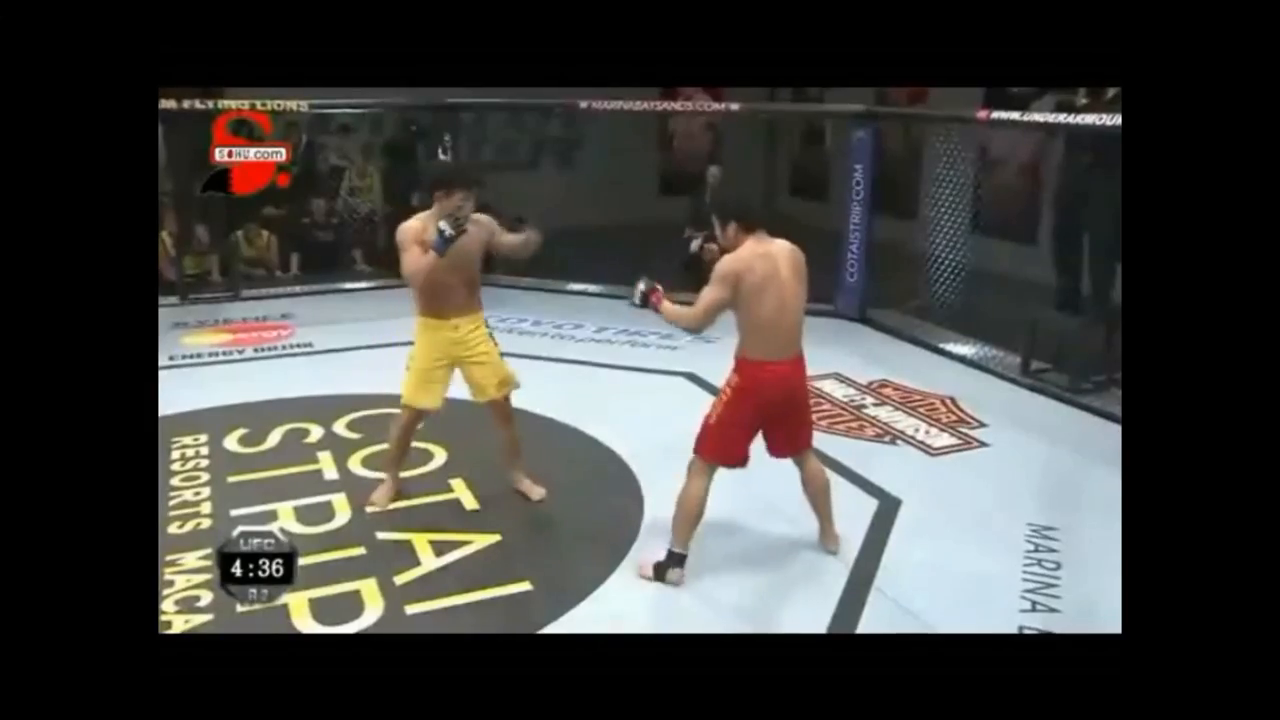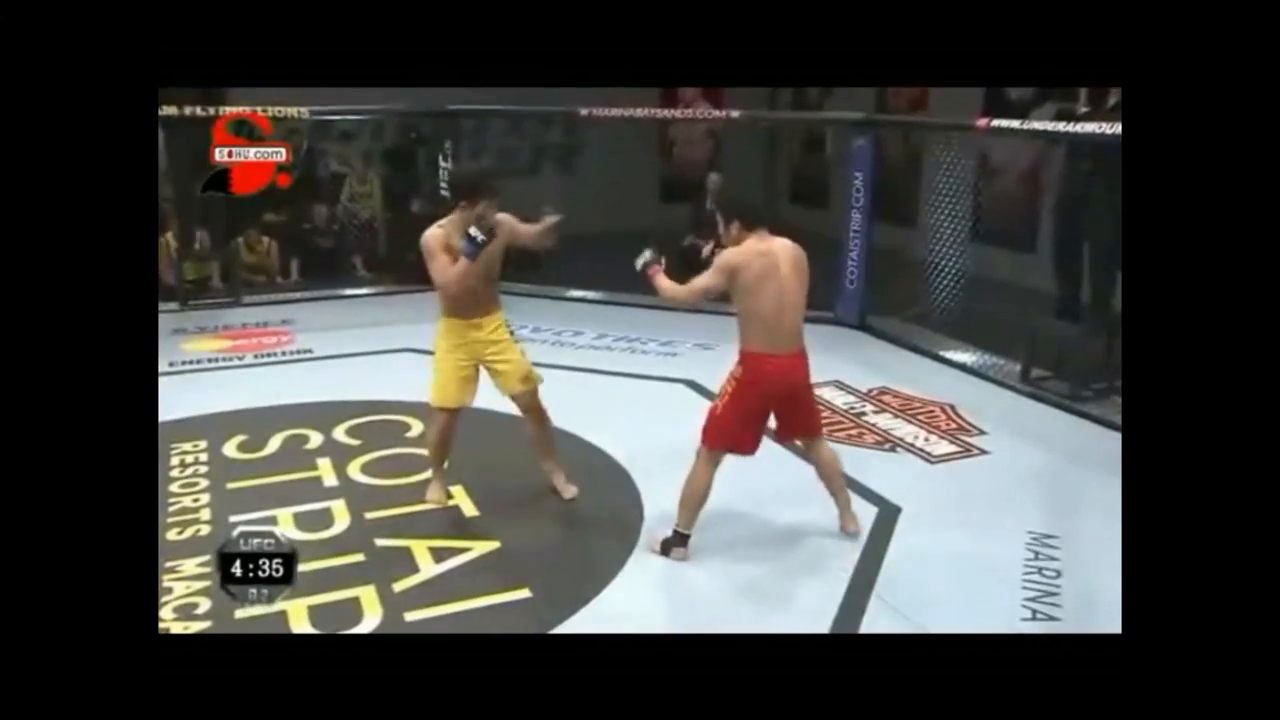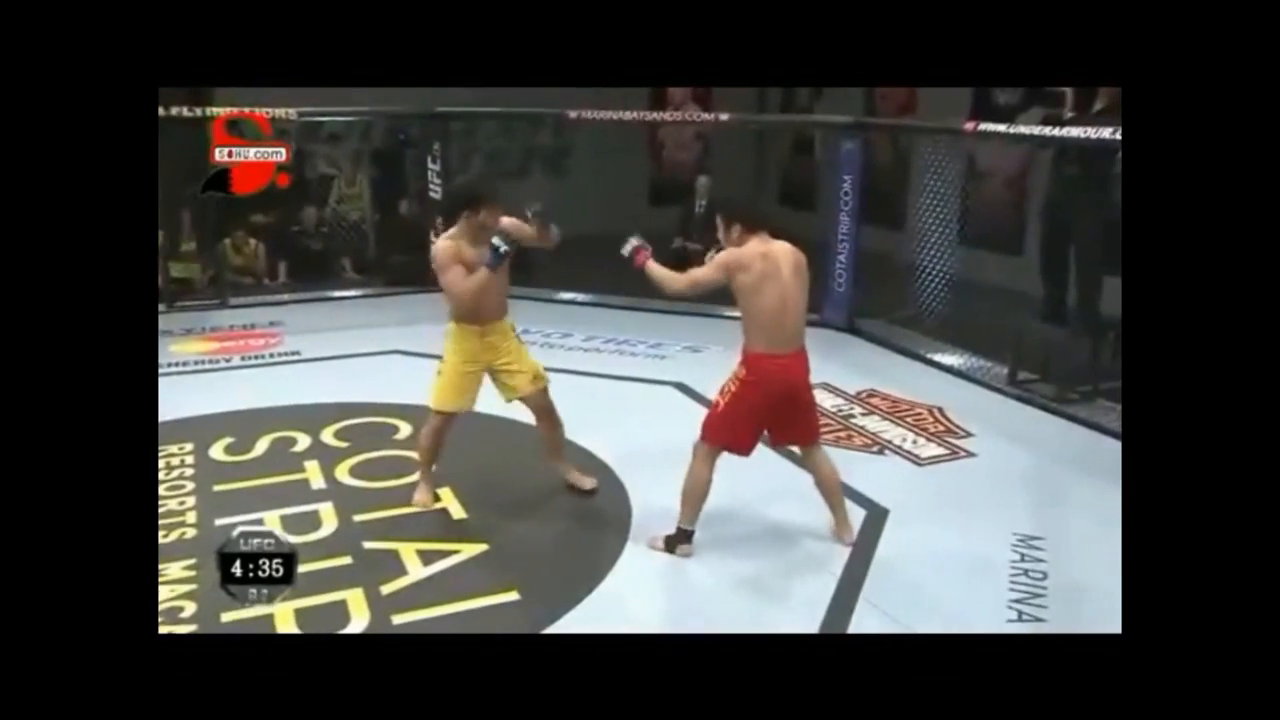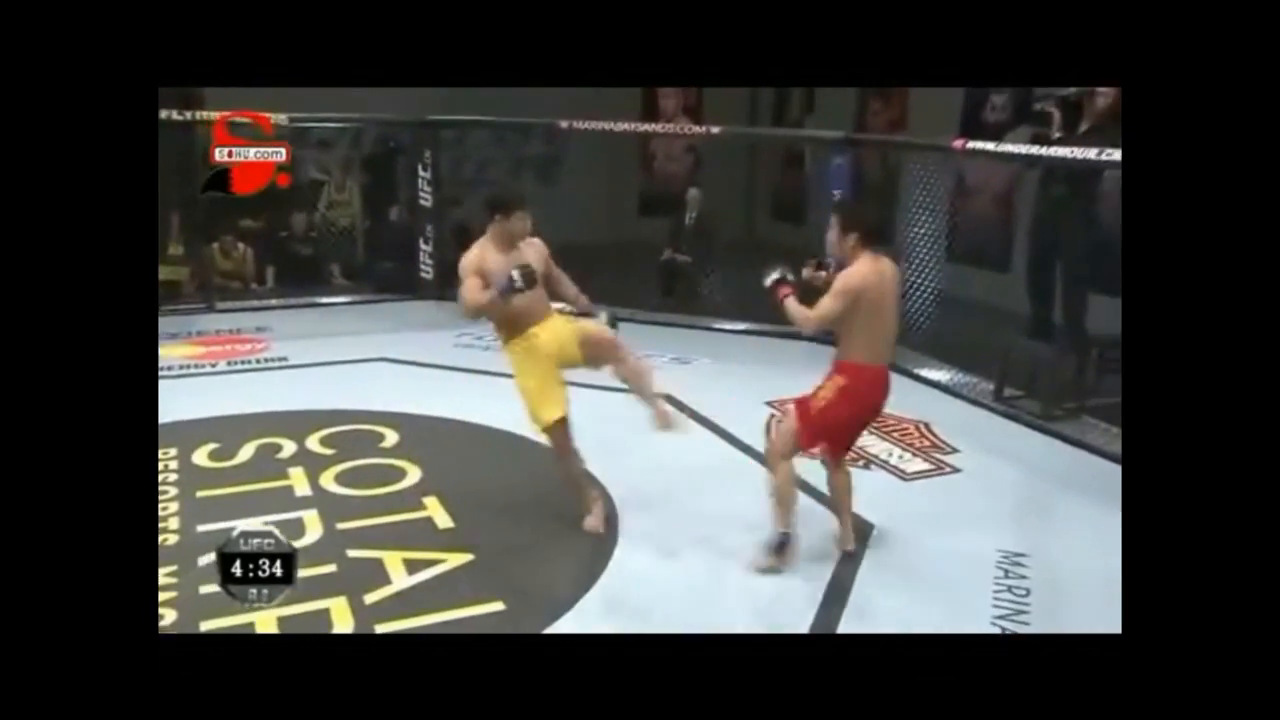
dt=0.5s
person 1, frame 1
left shoulder: (735, 263)
right shoulder: (793, 253)
left elbow: (693, 321)
left wrist: (656, 299)
left hip: (753, 377)
right hip: (792, 371)
left knee: (701, 467)
right knee: (804, 454)
left ankle: (674, 561)
right ankle: (829, 534)
person 1, frame 2
left shoulder: (735, 258)
right shoulder: (795, 251)
left elbow: (683, 297)
left wrist: (653, 269)
left hip: (757, 370)
right hip: (795, 365)
left knee: (707, 455)
right knee: (814, 443)
left ankle: (679, 539)
right ankle: (848, 518)
person 1, frame 3
left shoulder: (736, 259)
right shoulder: (795, 255)
left elbow: (679, 285)
left wrist: (642, 257)
left hip: (759, 370)
right hip: (796, 366)
left knee: (705, 450)
right knee: (812, 448)
left ankle: (683, 536)
right ankle: (844, 525)
person 1, frame 4
left shoulder: (853, 276)
right shoulder: (888, 268)
left elbow: (810, 324)
left wrist: (783, 291)
right wrist: (826, 283)
left hip: (852, 381)
right hip: (877, 381)
left knee: (778, 447)
right knee: (833, 454)
left ankle: (782, 539)
right ankle: (845, 533)
person 2, frame 1
left shoulder: (481, 225)
right shoulder: (412, 230)
left elbow: (512, 246)
right elbow: (416, 279)
left wrist: (527, 240)
right wrist: (439, 245)
left hip: (473, 328)
right hip: (433, 331)
left knee: (502, 405)
right knee: (411, 413)
left ankle: (518, 475)
right ankle: (390, 481)
person 2, frame 2
left shoulder: (500, 224)
right shoulder: (436, 237)
left elbow: (537, 238)
right elbow: (450, 288)
left wrist: (550, 226)
right wrist: (471, 249)
left hip: (494, 327)
right hip: (455, 332)
left knee: (531, 402)
right knee: (447, 413)
left ankle: (554, 471)
right ankle: (437, 478)
person 2, frame 3
left shoulder: (507, 227)
right shoulder: (445, 249)
left elbow: (549, 240)
right elbow: (463, 298)
left wrist: (542, 226)
right wrist: (491, 263)
left hip: (502, 334)
right hip: (466, 340)
left knee: (543, 404)
right knee: (440, 418)
left ankle: (566, 470)
right ankle: (425, 481)
person 2, frame 4
left shoulder: (535, 247)
right shoulder: (473, 262)
left elbow: (561, 282)
right elbow: (470, 308)
left wrist: (590, 309)
right wrist: (505, 289)
left hip: (558, 330)
right hip: (524, 349)
left knee: (604, 340)
right knee: (558, 431)
left ankle: (653, 402)
right ankle: (591, 498)
person 3, frame 1
right shoulder: (1089, 95)
right elbow: (1059, 113)
left wrist: (1084, 105)
right wrist: (1078, 101)
left hip: (1107, 176)
right hip: (1074, 168)
left knee: (1102, 243)
right knee: (1065, 234)
left ankle: (1100, 304)
right ankle: (1067, 298)
person 3, frame 2
right shoulder: (1091, 96)
right elbow: (1060, 122)
left wrist: (1084, 112)
right wrist: (1079, 107)
left hip: (1107, 186)
right hip: (1074, 178)
left knee: (1102, 251)
right knee: (1065, 244)
left ankle: (1100, 313)
right ankle: (1067, 308)
person 3, frame 3
left shoulder: (1116, 115)
right shoulder: (1079, 98)
left wrist: (1070, 117)
left hip: (1092, 195)
right hip: (1060, 187)
left knee: (1088, 261)
right knee: (1052, 255)
left ankle: (1087, 324)
right ankle: (1052, 316)
person 3, frame 4
left shoulder: (1110, 134)
right shoulder: (1064, 117)
left wrist: (1058, 136)
left hip: (1079, 216)
right hip: (1047, 207)
left knee: (1074, 283)
right knee: (1038, 276)
left ankle: (1073, 346)
right ankle: (1039, 336)
